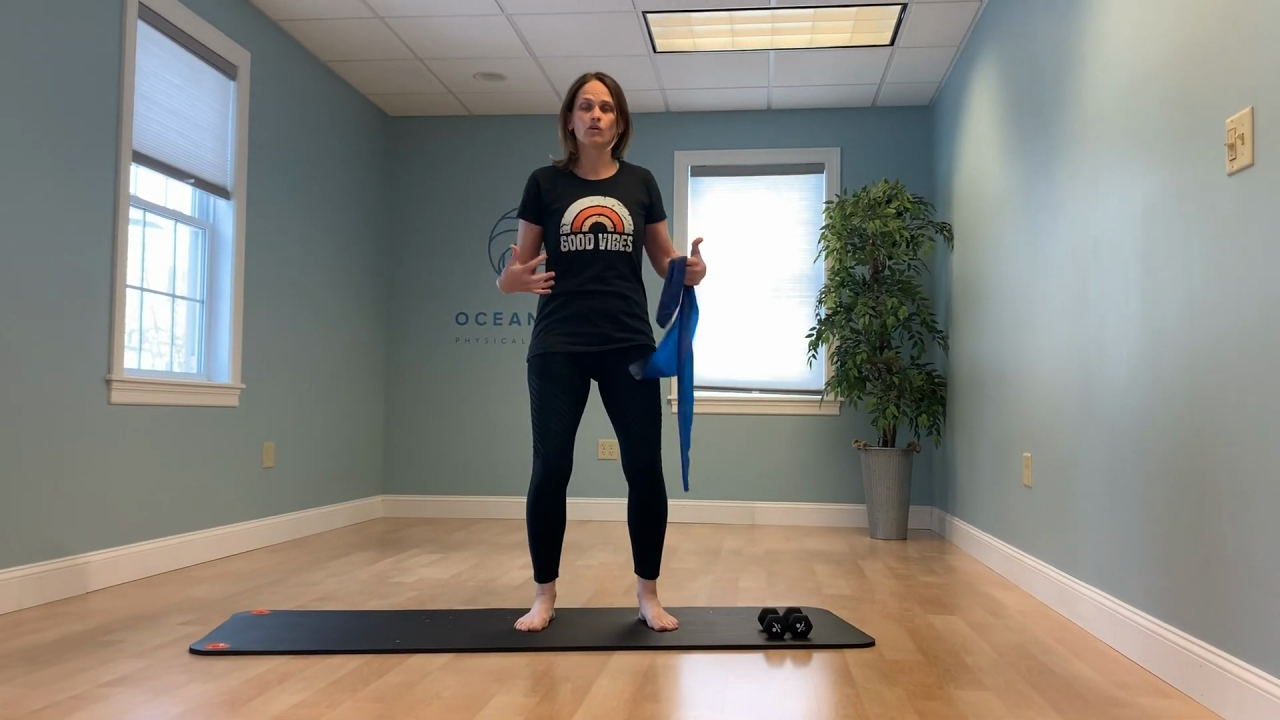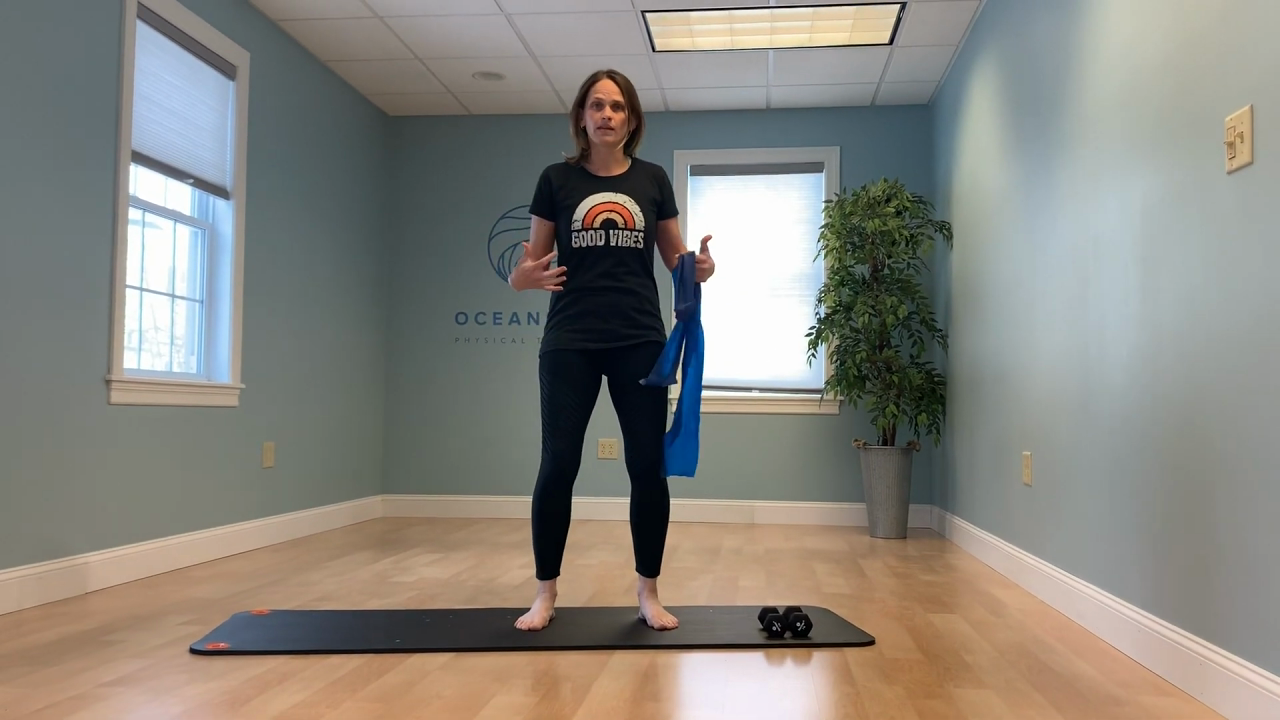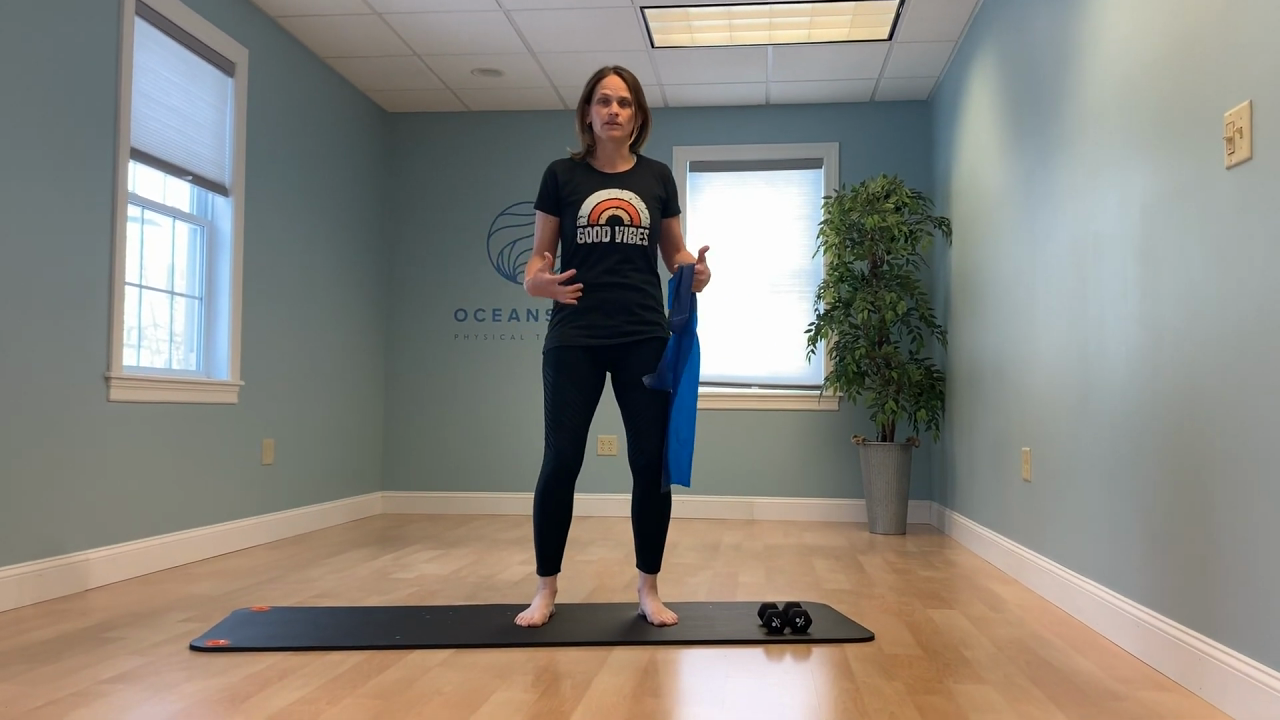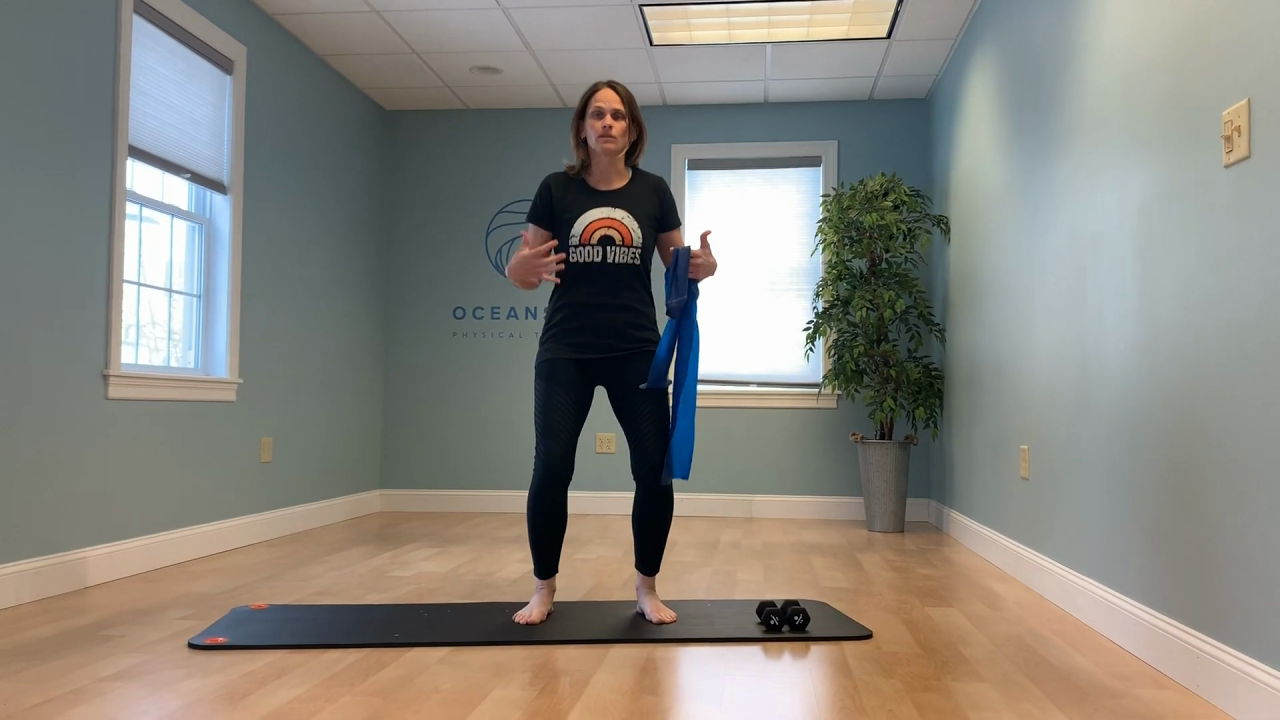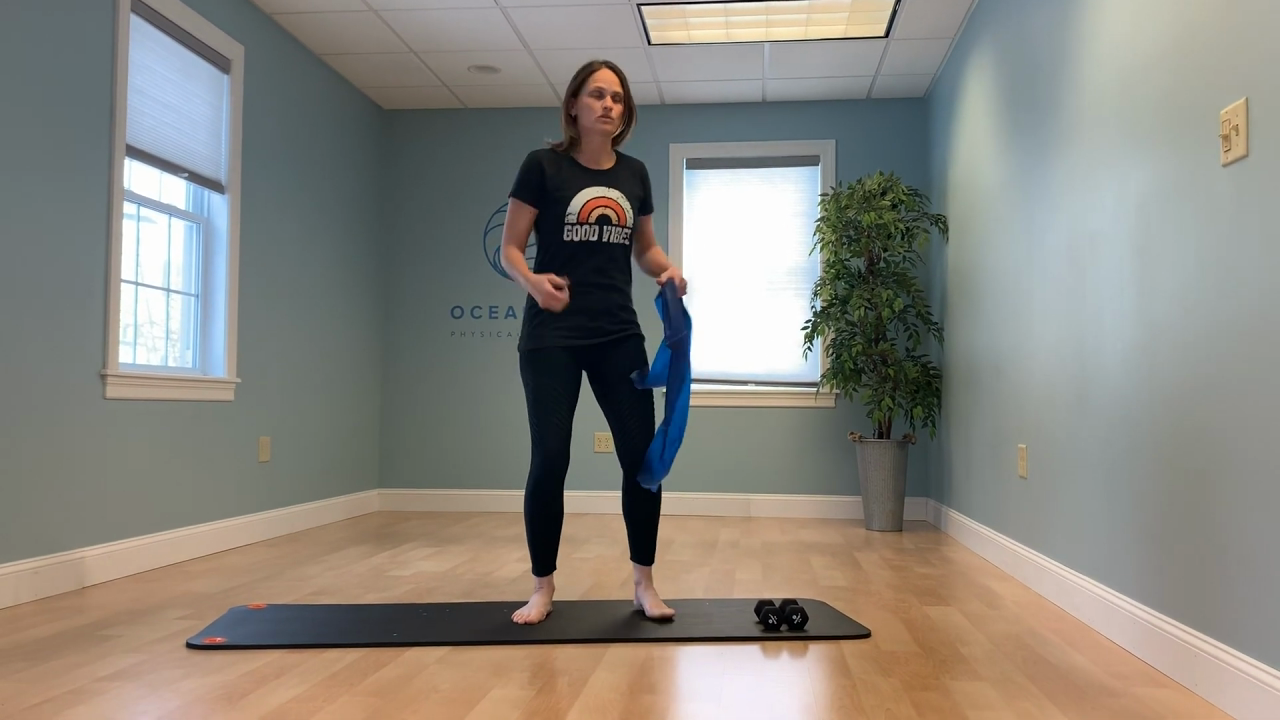
dt=0.4s
person 1, frame 1
left shoulder: (641, 183)
right shoulder: (544, 183)
left elbow: (662, 259)
right elbow: (522, 263)
left wrist: (689, 270)
right wrist: (513, 278)
left hip: (629, 345)
right hip: (558, 346)
left knee: (645, 468)
right knee: (550, 469)
left ankle: (648, 595)
right ankle: (544, 595)
person 1, frame 2
left shoulder: (653, 180)
right shoulder: (556, 179)
left elbow: (673, 254)
right elbow: (535, 255)
left wrist: (698, 265)
right wrist: (523, 274)
left hip: (640, 341)
right hip: (570, 341)
left knee: (649, 465)
right knee: (558, 464)
left ankle: (648, 593)
right ankle: (545, 594)
person 1, frame 3
left shoulder: (658, 177)
right shoulder: (562, 175)
left elbow: (674, 252)
right elbow: (539, 254)
left wrist: (696, 270)
right wrist: (535, 281)
left hip: (644, 338)
right hip: (574, 337)
left knee: (652, 461)
right knee: (561, 460)
left ankle: (649, 590)
right ankle: (545, 590)
person 1, frame 4
left shoulder: (653, 191)
right shoulder: (556, 189)
left elbow: (676, 264)
right elbow: (525, 271)
left wrist: (702, 267)
right wrist: (520, 269)
left hip: (636, 350)
right hip: (565, 351)
left knee: (656, 469)
right knee: (551, 468)
left ankle: (647, 589)
right ankle: (544, 589)
person 1, frame 5
left shoulder: (635, 173)
right shoulder: (543, 166)
right elbow: (510, 247)
left wrist: (667, 272)
right wrist: (532, 283)
left hip: (618, 334)
right hip: (552, 336)
left knee: (641, 452)
right knee: (551, 459)
left ankle: (644, 579)
right ankle: (542, 587)
